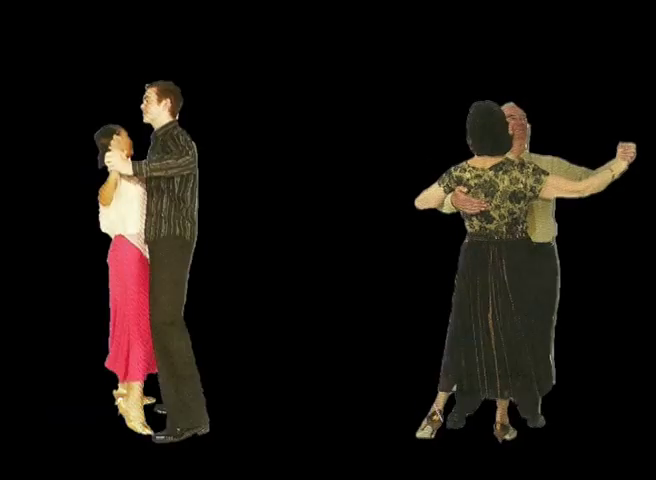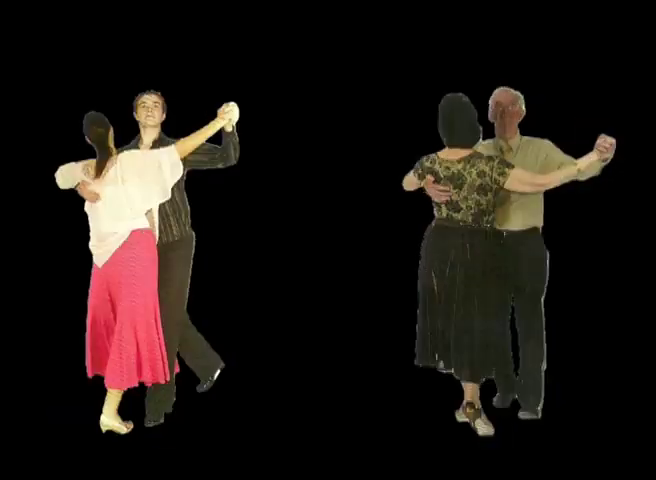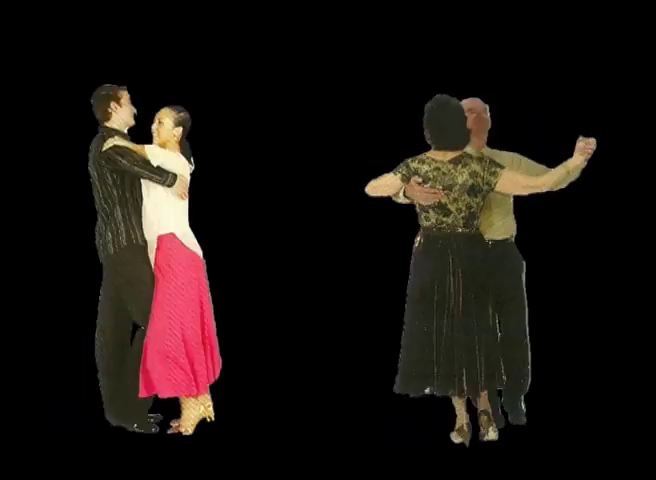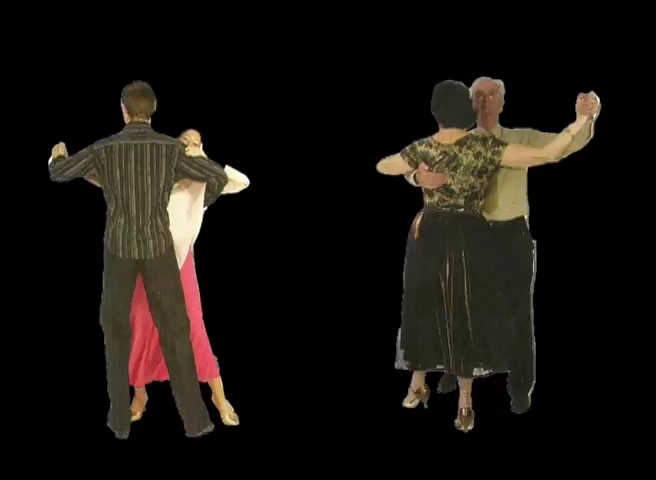
dt=0.4s
person 1, frame 1
left shoulder: (175, 137)
right shoulder: (162, 140)
left elbow: (187, 163)
left wrist: (133, 167)
right wrist: (128, 172)
left hip: (173, 239)
right hip: (163, 239)
left knee: (165, 321)
right knee: (165, 320)
left ankle: (189, 416)
right ankle: (182, 401)
person 1, frame 2
right shoulder: (124, 154)
left elbow: (226, 158)
left wrist: (229, 128)
right wrist: (83, 185)
left hip: (176, 242)
left knee: (170, 317)
right knee: (169, 316)
left ankle: (159, 400)
right ankle: (207, 364)
person 1, frame 3
left shoulder: (110, 145)
right shoulder: (107, 145)
right wrist: (172, 180)
left hip: (125, 245)
right hip: (124, 245)
left knee: (117, 324)
left ankle: (121, 406)
right ankle: (128, 408)
person 1, frame 4
left shoulder: (104, 148)
right shoulder: (170, 147)
left elbow: (58, 172)
right elbow: (218, 176)
left wrist: (58, 155)
right wrist: (202, 200)
left hip: (118, 247)
right hip: (157, 246)
left knee: (117, 329)
right knee: (174, 328)
left ankle: (120, 418)
right ankle: (194, 418)
person 2, frame 1
left shoulder: (457, 174)
right shoulder: (519, 172)
left elbow: (421, 202)
right elbow: (579, 189)
right wrist: (621, 164)
left hip: (474, 261)
right hip: (514, 262)
left knee: (469, 335)
right knee: (511, 337)
left ankle: (435, 413)
right ankle: (499, 419)
person 2, frame 2
left shoulder: (429, 163)
right shoulder: (488, 166)
left elbow: (407, 185)
right elbow: (542, 182)
right wrist: (591, 157)
left hip: (439, 246)
right hip: (478, 250)
left knee: (443, 314)
right knee: (474, 322)
right ankle: (470, 403)
person 2, frame 3
left shoulder: (415, 166)
right shoulder: (477, 166)
left elbow: (371, 188)
right elbow: (535, 185)
right wrist: (577, 157)
left hip: (428, 258)
right hip: (469, 257)
left knee: (428, 336)
right knee: (465, 333)
right ankle: (482, 415)
person 2, frame 4
left shoulder: (422, 148)
right shoulder: (485, 147)
left elbow: (382, 166)
right elbow: (543, 155)
right wrist: (579, 122)
left hip: (427, 237)
right hip: (468, 238)
left knee: (424, 310)
right knee: (466, 314)
left ankle: (418, 387)
right ankle: (464, 405)
person 3, frame 1
left shoulder: (549, 165)
left elbow: (591, 180)
right elbow: (454, 196)
left wrist: (622, 164)
right wrist: (455, 199)
left hip: (540, 257)
left knee: (543, 331)
person 3, frame 2
left shoulder: (540, 149)
right shoulder: (479, 153)
left elbow: (577, 170)
left wrist: (600, 155)
right wrist: (431, 187)
left hip: (526, 244)
left knee: (529, 319)
left ankle: (531, 398)
right ankle: (505, 385)
person 3, frame 3
left shoulder: (506, 162)
right elbow: (403, 187)
left wrist: (578, 159)
right wrist: (411, 191)
left hip: (503, 254)
left knee: (513, 327)
left ankle: (514, 398)
person 3, frame 4
left shoulder: (522, 139)
left elbow: (568, 144)
right elbow: (416, 168)
left wrist: (586, 116)
right wrist: (420, 175)
left hip: (512, 237)
left knee: (516, 313)
left ankle: (520, 386)
person 4, frame 1
left shoulder: (131, 174)
right shoulder: (114, 173)
right elbow: (104, 198)
right wrist: (116, 168)
left hip: (139, 250)
right hip: (128, 250)
left knee: (138, 318)
right knee: (135, 319)
left ankle: (126, 388)
right ankle: (130, 398)
person 4, frame 2
left shoulder: (85, 169)
right shoulder: (130, 161)
left elbow: (61, 174)
right elbow: (176, 150)
right wrist: (217, 123)
left hip: (104, 254)
right hip: (134, 249)
left knee: (110, 324)
right knee: (133, 325)
left ankle: (112, 402)
right ankle: (110, 409)
person 4, frame 3
left shoulder: (176, 161)
right shoulder: (162, 162)
left wrist: (127, 145)
left hip: (173, 250)
right hip: (165, 250)
left knee: (169, 330)
right knee: (185, 326)
left ankle: (194, 402)
right ankle: (200, 399)
person 4, frame 4
left shoulder: (200, 178)
left elbow: (242, 181)
left hip: (179, 257)
left knee: (191, 329)
right knee: (142, 327)
right ankle: (139, 394)
